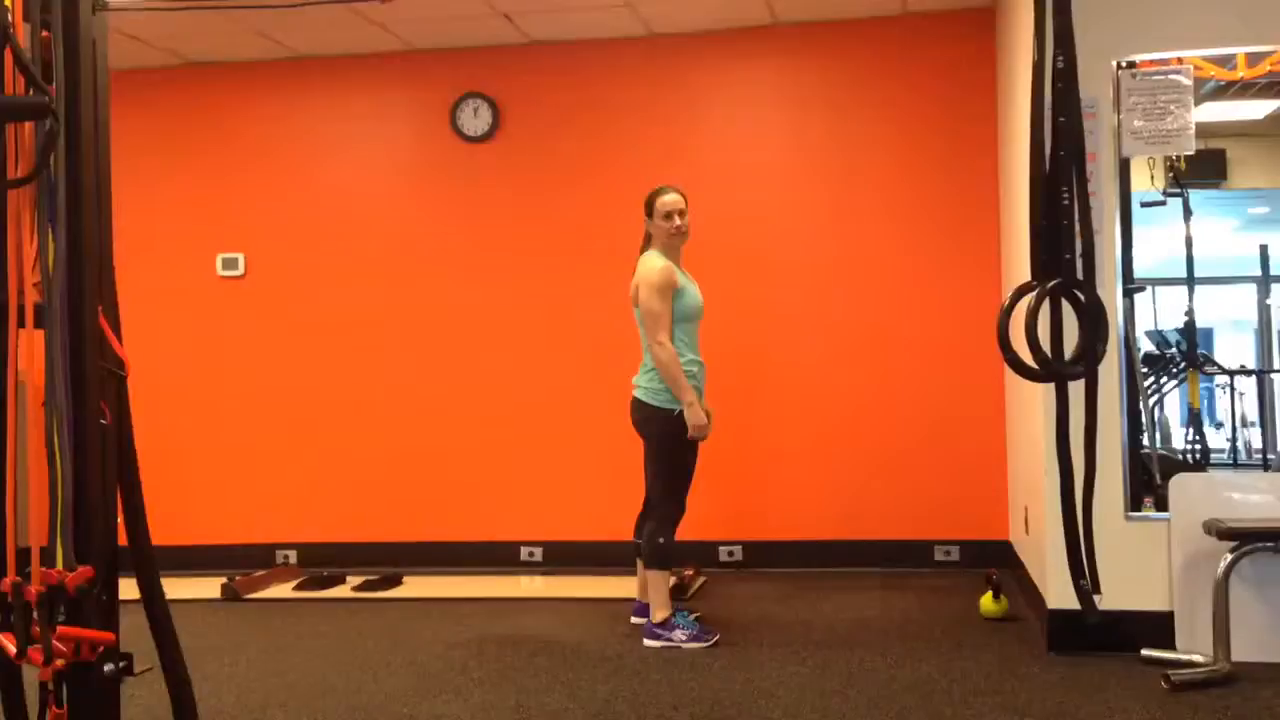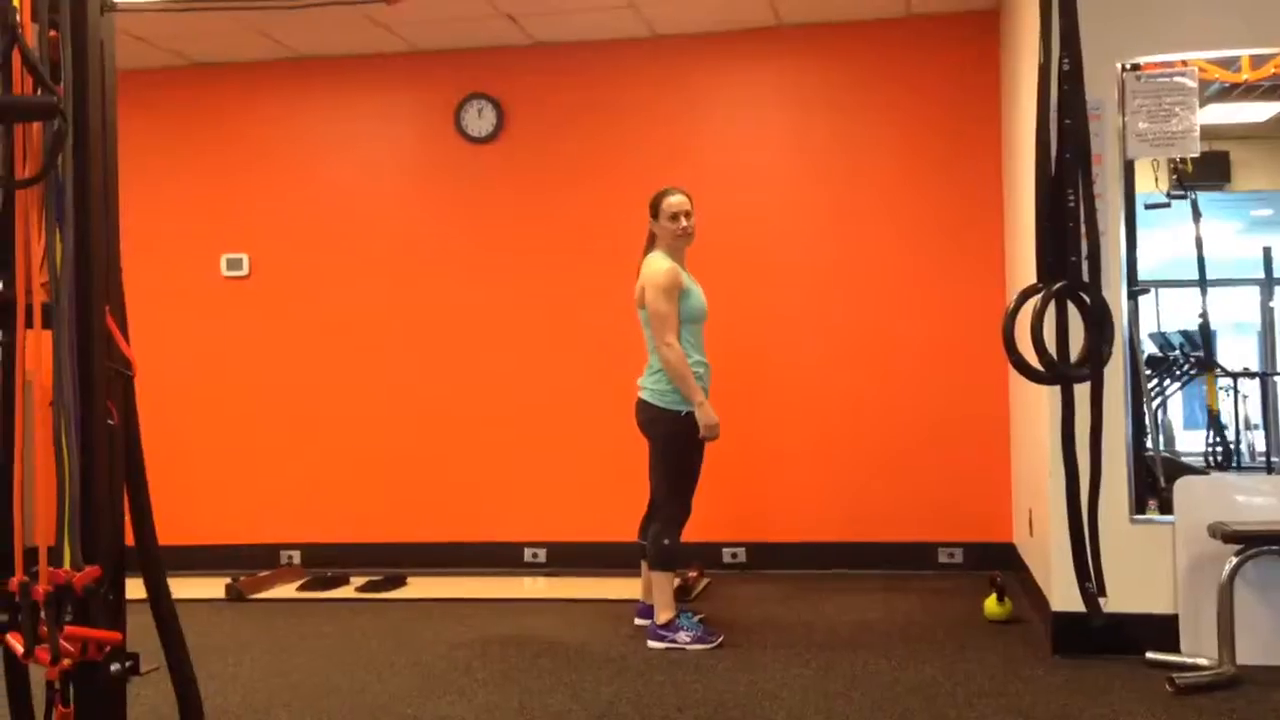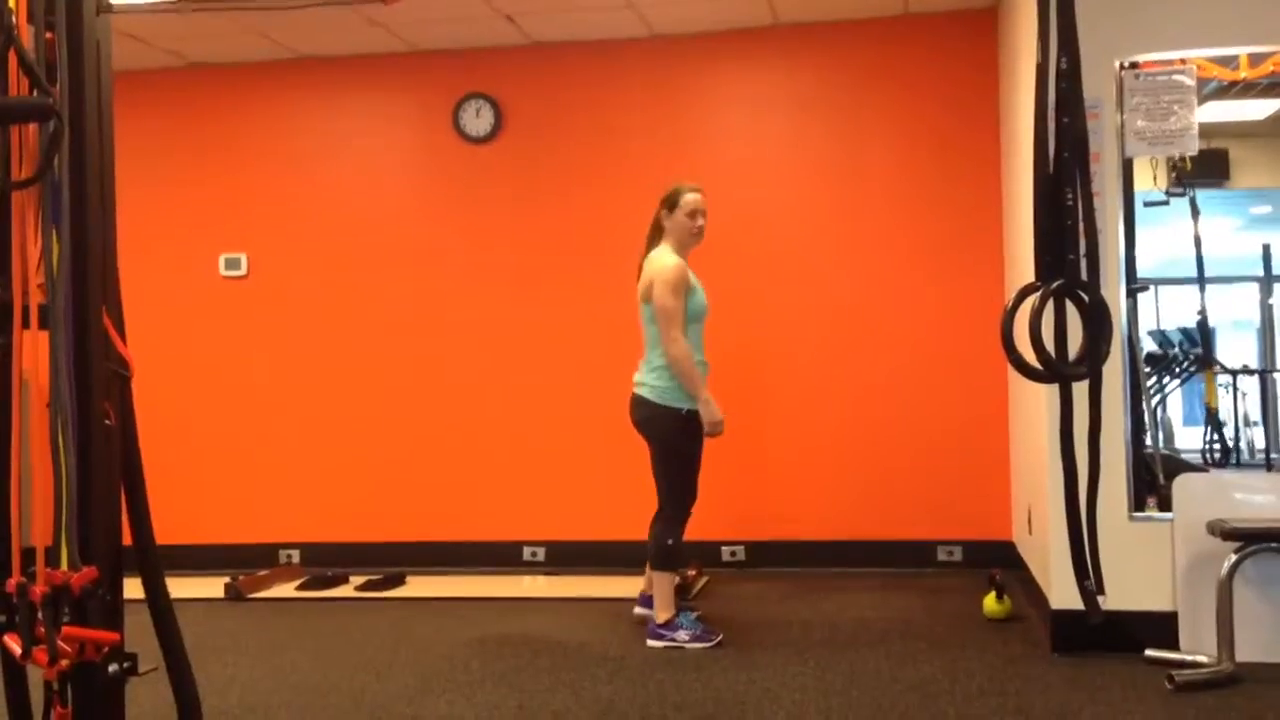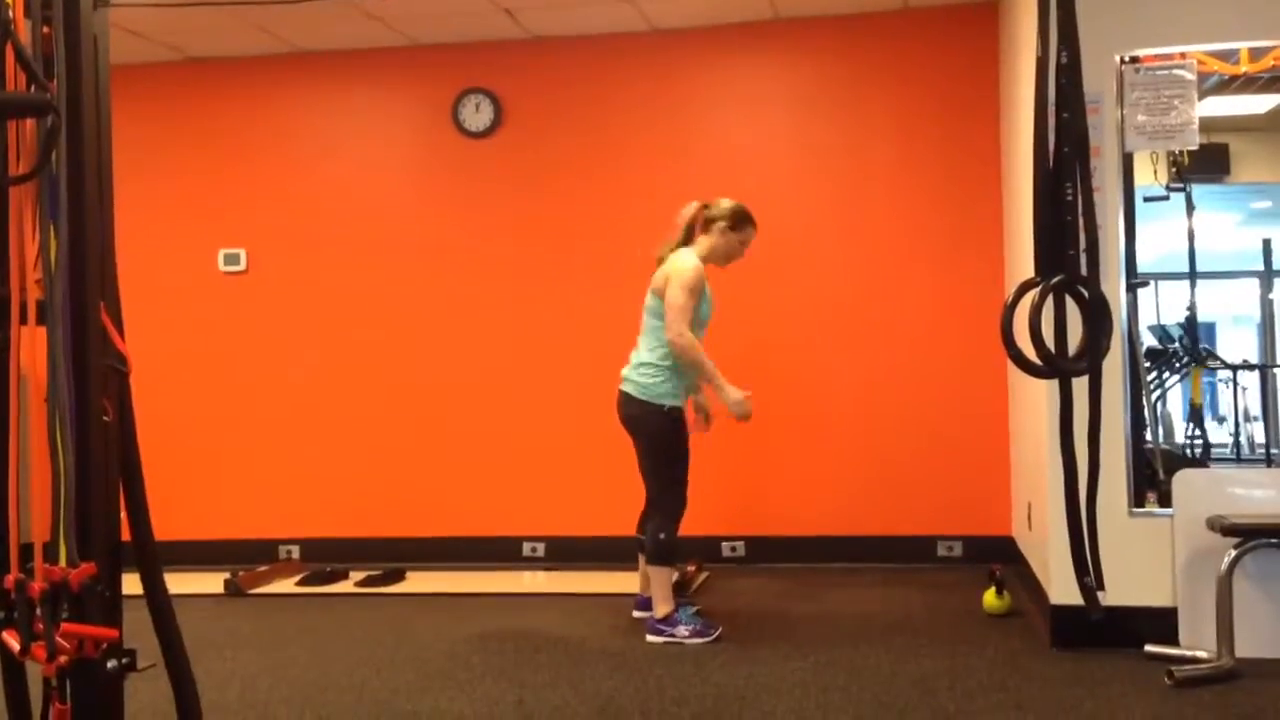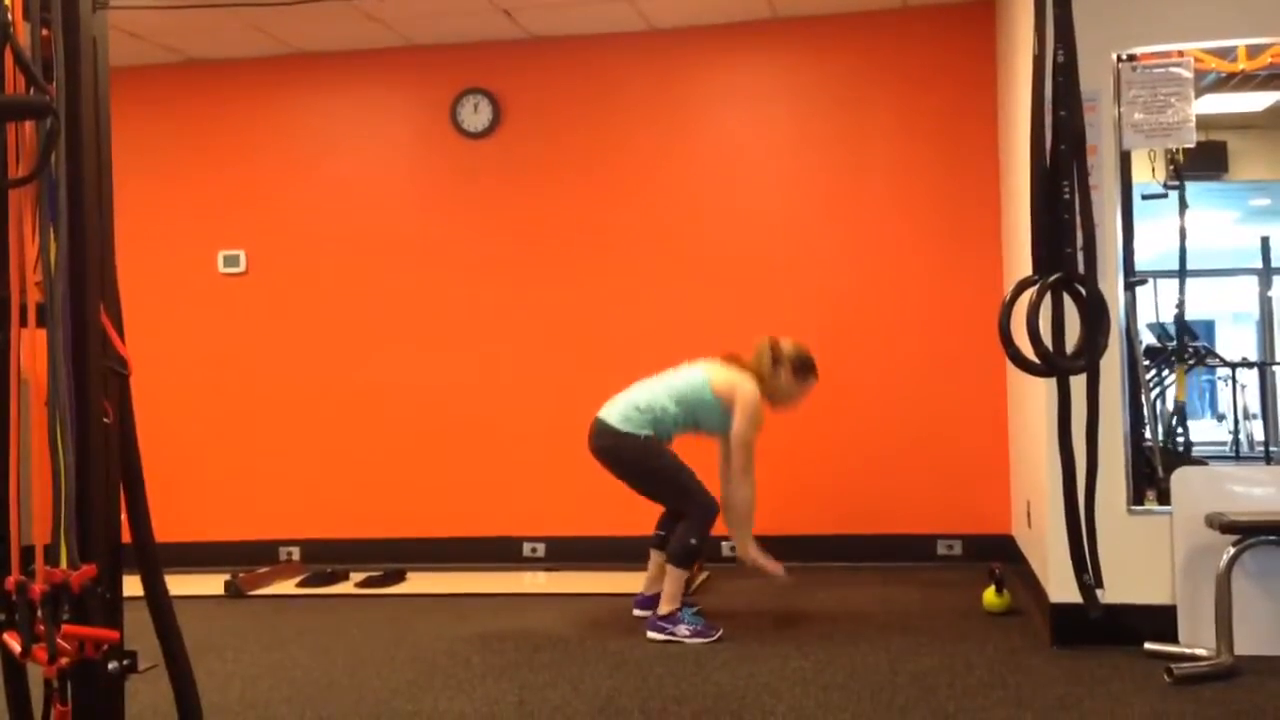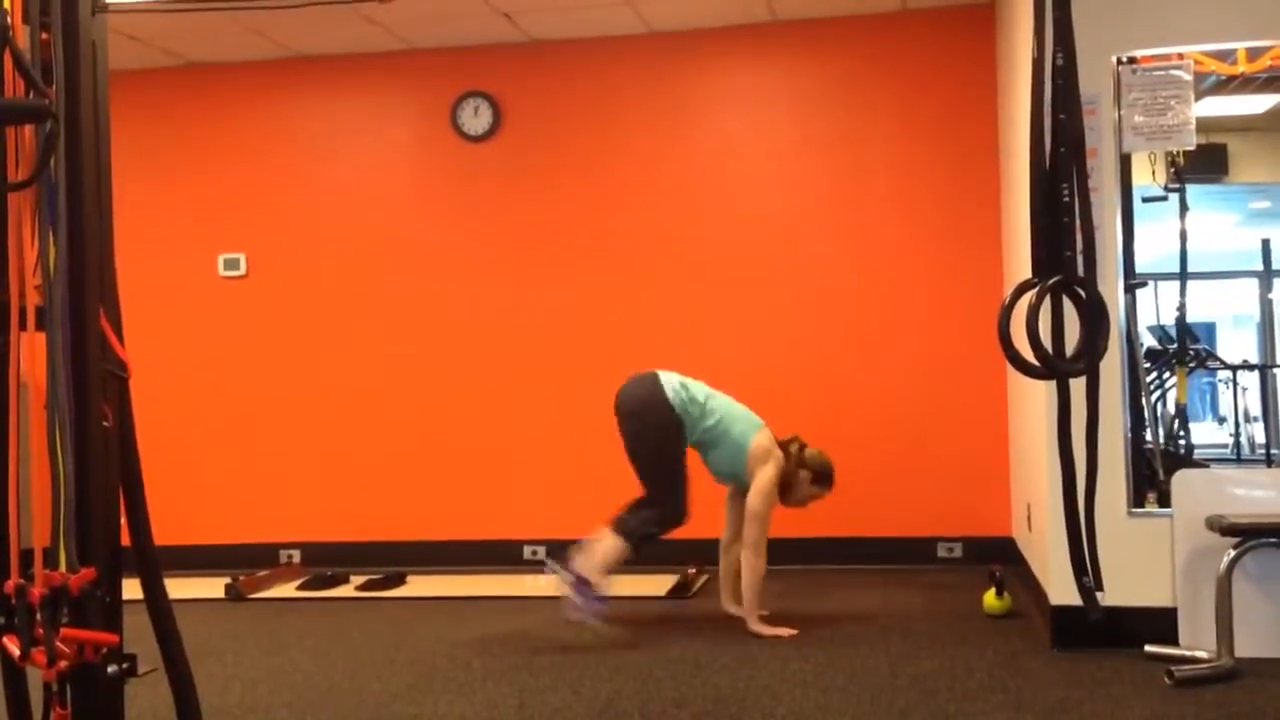
dt=0.4s
person 1, frame 1
left shoulder: (672, 267)
right shoulder: (656, 268)
right elbow: (660, 345)
left wrist: (694, 402)
right wrist: (690, 404)
left hip: (667, 403)
right hip: (664, 406)
left knee: (659, 504)
right knee: (666, 507)
left ankle: (647, 601)
right ankle: (660, 622)
person 1, frame 2
left shoulder: (675, 269)
right shoulder: (661, 270)
right elbow: (668, 347)
left wrist: (697, 403)
right wrist: (702, 405)
left hip: (671, 405)
right hip: (672, 407)
left knee: (663, 506)
right knee: (672, 509)
left ankle: (651, 603)
right ankle: (665, 623)
person 1, frame 3
left shoulder: (671, 265)
right shoulder: (668, 266)
right elbow: (674, 344)
left wrist: (698, 401)
right wrist: (706, 402)
left hip: (662, 401)
right hip: (668, 405)
left knee: (675, 502)
right knee: (676, 506)
left ankle: (652, 594)
right ankle: (664, 622)
person 1, frame 4
left shoulder: (683, 266)
right shoulder: (688, 266)
right elbow: (678, 337)
left wrist: (695, 394)
right wrist: (724, 389)
left hip: (646, 398)
right hip: (653, 401)
left knee: (662, 499)
right knee: (668, 502)
left ankle: (648, 596)
right ankle: (663, 617)
person 1, frame 5
left shoulder: (734, 383)
right shoulder: (749, 395)
left elbow: (730, 474)
right elbow: (741, 478)
left wrist: (739, 535)
right wrist: (747, 545)
left hip: (614, 429)
right hip: (625, 435)
left knee: (683, 506)
right knee: (700, 510)
left ankle: (650, 594)
right ankle: (666, 616)
person 1, frame 6
left shoulder: (752, 466)
right shoulder: (772, 468)
left elbow: (732, 541)
right elbow: (752, 549)
left wrist: (730, 602)
right wrist: (753, 620)
left hip: (650, 395)
right hip: (655, 402)
left knee: (659, 500)
right knee: (668, 508)
left ankle: (584, 562)
right ankle: (588, 582)
